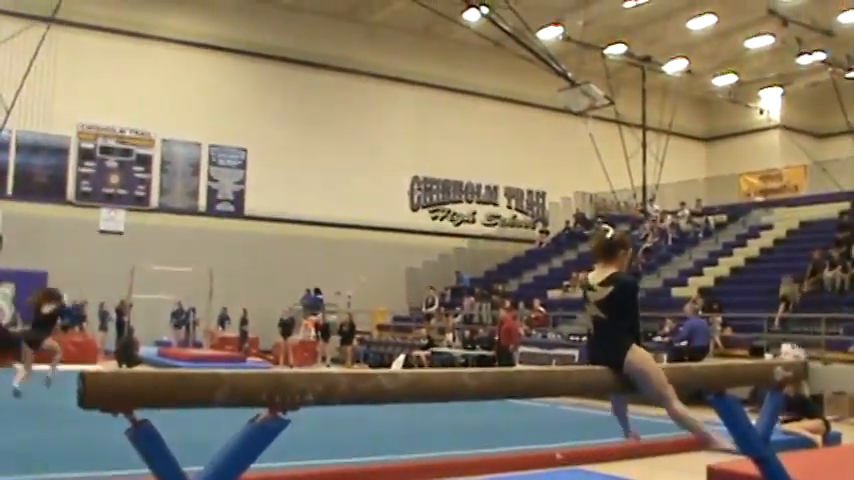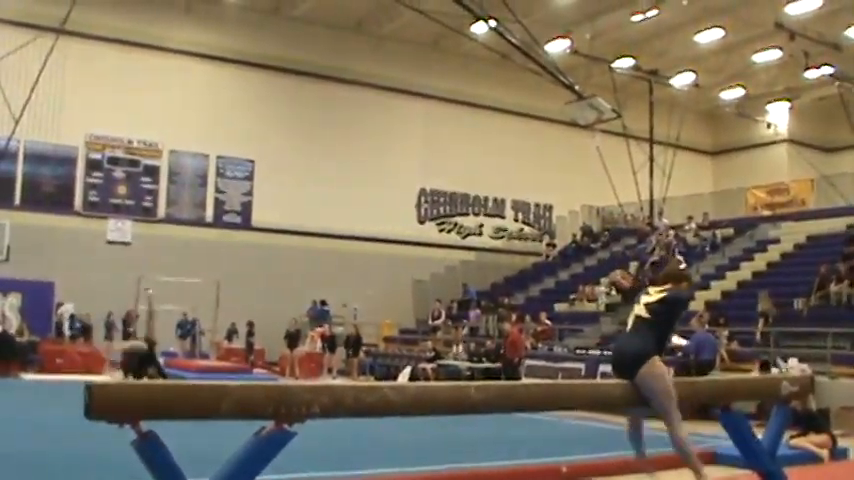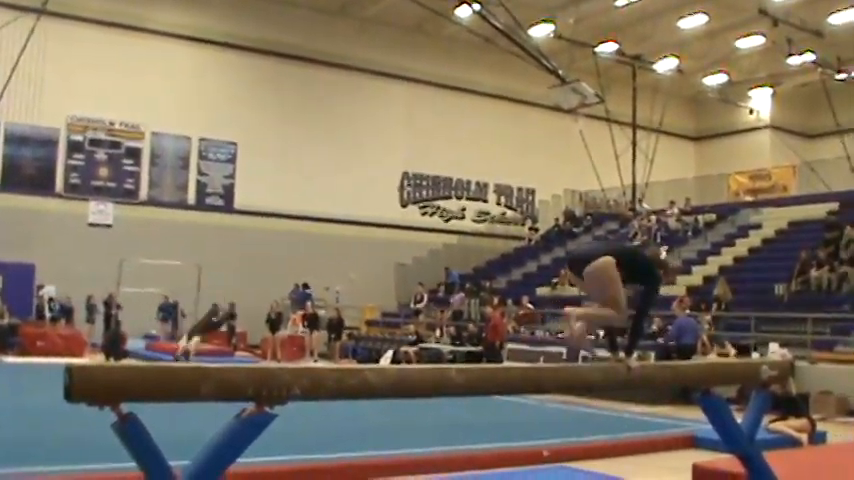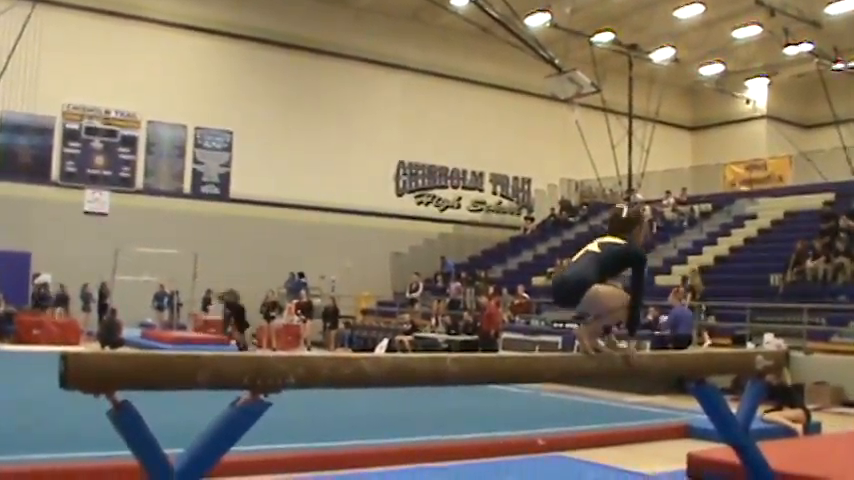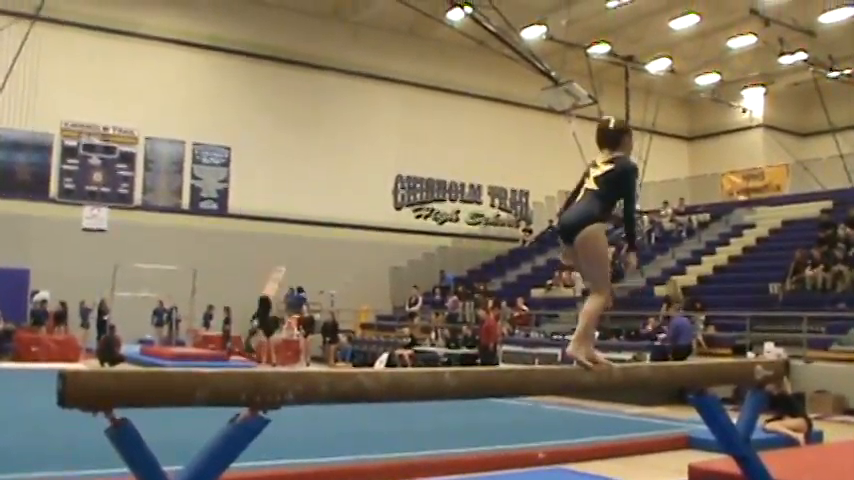
dt=0.5s
person 1, frame 1
left shoulder: (588, 281)
right shoulder: (626, 283)
right elbow: (632, 322)
right wrist: (639, 350)
left hip: (596, 352)
right hip: (620, 350)
left knee: (618, 394)
right knee: (669, 398)
left ankle: (628, 432)
right ankle: (711, 439)
person 1, frame 2
left shoulder: (646, 294)
right shoulder: (679, 299)
right elbow: (663, 333)
left hip: (620, 354)
right hip: (640, 357)
left knee: (635, 413)
right knee: (672, 418)
left ankle: (641, 457)
person 1, frame 3
right shoulder: (653, 274)
right elbow: (640, 315)
left wrist: (614, 351)
right wrist: (629, 354)
left hip: (577, 258)
right hip: (597, 261)
right knee: (620, 316)
right ankle: (575, 313)
person 1, frame 4
left shoulder: (600, 242)
right shoulder: (635, 251)
right elbow: (636, 295)
left wrist: (605, 327)
right wrist: (632, 337)
left hip: (560, 289)
right hip: (579, 288)
left knee: (614, 292)
right knee: (626, 303)
left ankle: (590, 334)
right ankle: (586, 331)
person 1, frame 5
left shoulder: (594, 167)
right shoulder: (627, 167)
left elbow: (569, 202)
right elbow: (628, 210)
left wrist: (568, 248)
right wrist: (631, 249)
left hip: (568, 223)
right hip: (587, 225)
left knee: (598, 289)
right knee: (601, 291)
left ankle: (586, 346)
right ankle: (578, 344)
